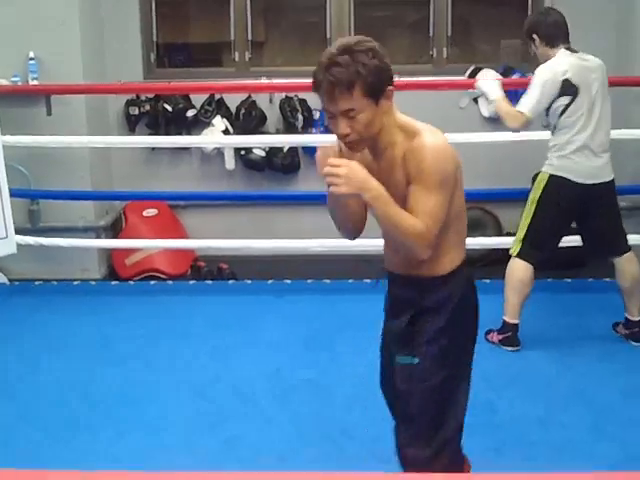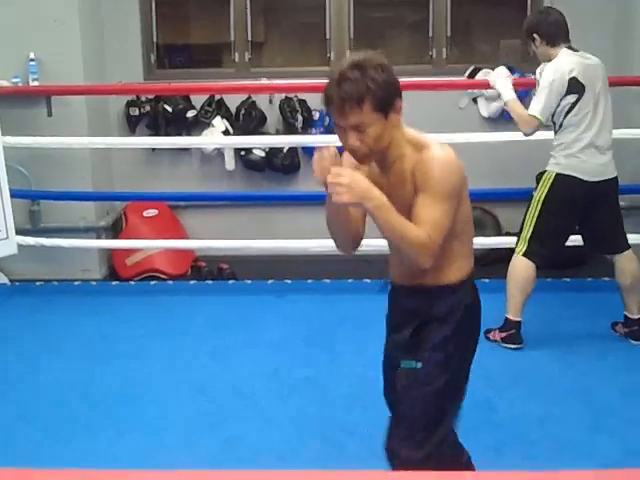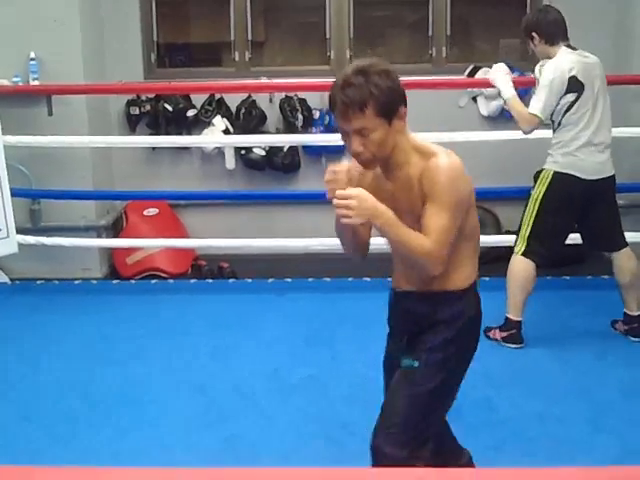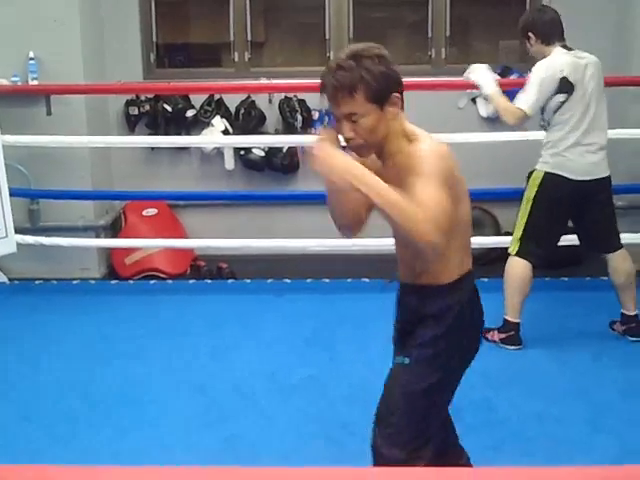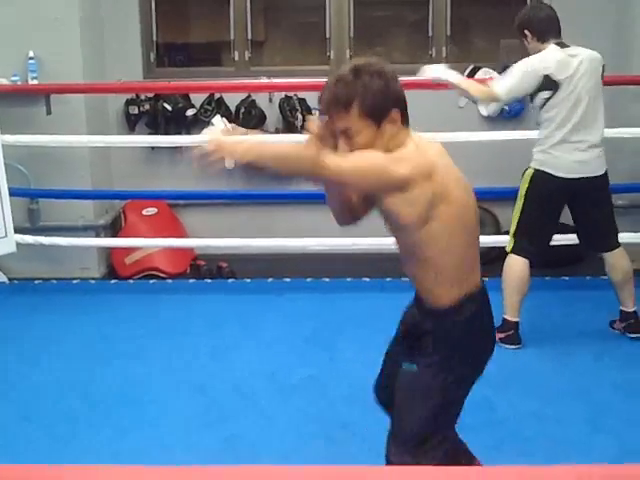
dt=0.1s
person 1, frame 1
left shoulder: (428, 149)
right shoulder: (355, 147)
left elbow: (421, 244)
right elbow: (352, 229)
left wrist: (369, 189)
right wrist: (338, 187)
left hip: (443, 301)
right hip: (401, 292)
left knee: (421, 443)
right knee: (403, 403)
right ankle: (456, 472)
person 1, frame 2
left shoulder: (436, 162)
right shoulder: (362, 160)
left elbow: (423, 253)
right elbow: (348, 244)
left wrist: (371, 198)
right wrist: (335, 194)
left hip: (447, 310)
right hip: (404, 302)
left knee: (411, 444)
right knee: (404, 407)
right ankle: (457, 470)
person 1, frame 3
left shoulder: (442, 170)
right shoulder: (370, 168)
left elbow: (433, 262)
right elbow: (356, 251)
left wrist: (379, 214)
right wrist: (344, 201)
left hip: (448, 316)
right hip: (406, 308)
left knee: (393, 446)
right knee: (416, 414)
right ankle: (456, 469)
person 1, frame 4
left shoulder: (426, 154)
right shoulder: (370, 153)
left elbow: (429, 236)
right elbow: (349, 226)
left wrist: (360, 176)
right wrist: (338, 181)
left hip: (447, 310)
right hip: (414, 301)
left knee: (394, 443)
right knee: (418, 409)
right ankle: (457, 472)
person 1, frame 5
left shoulder: (410, 166)
right shoulder: (401, 156)
left elbow: (338, 185)
right elbow: (349, 213)
left wrist: (240, 147)
right wrist: (327, 164)
left hip: (457, 327)
right hip: (432, 312)
left knee: (409, 454)
right knee: (394, 397)
right ankle: (464, 471)
person 2, frame 1
left shoulder: (550, 72)
right shoulder: (597, 66)
left elbow: (515, 122)
left wrist: (492, 90)
left hip: (562, 176)
right hip: (600, 176)
left knee: (523, 252)
left ankle: (508, 329)
person 2, frame 2
left shoulder: (555, 71)
right shoulder: (596, 64)
left elbow: (528, 125)
left wrist: (504, 88)
left hip: (567, 174)
right hip: (604, 173)
left knee: (528, 251)
left ankle: (510, 328)
person 2, frame 3
left shoulder: (555, 69)
right shoulder: (594, 62)
left elbow: (528, 123)
left wrist: (504, 86)
left hip: (565, 172)
right hip: (602, 171)
left knee: (528, 249)
left ankle: (511, 327)
person 2, frame 4
left shoulder: (547, 69)
right shoulder: (592, 62)
left elbow: (512, 116)
left wrist: (487, 83)
left hip: (557, 173)
right hip: (597, 172)
left knee: (523, 251)
right knee: (612, 247)
left ankle: (509, 328)
person 2, frame 5
left shoulder: (537, 66)
right shoulder: (593, 58)
left elbow: (485, 94)
left wrist: (446, 74)
left hip: (551, 171)
right hip: (594, 169)
left knee: (521, 249)
right knee: (609, 245)
left ankle: (510, 328)
